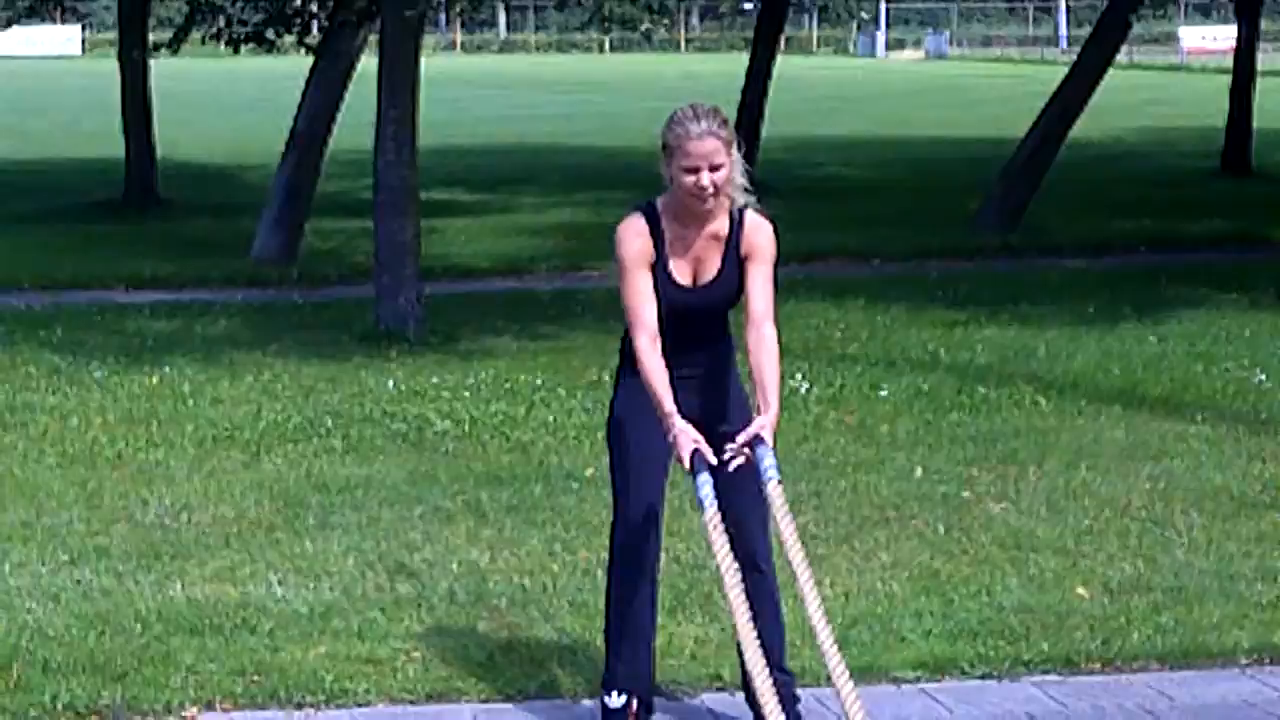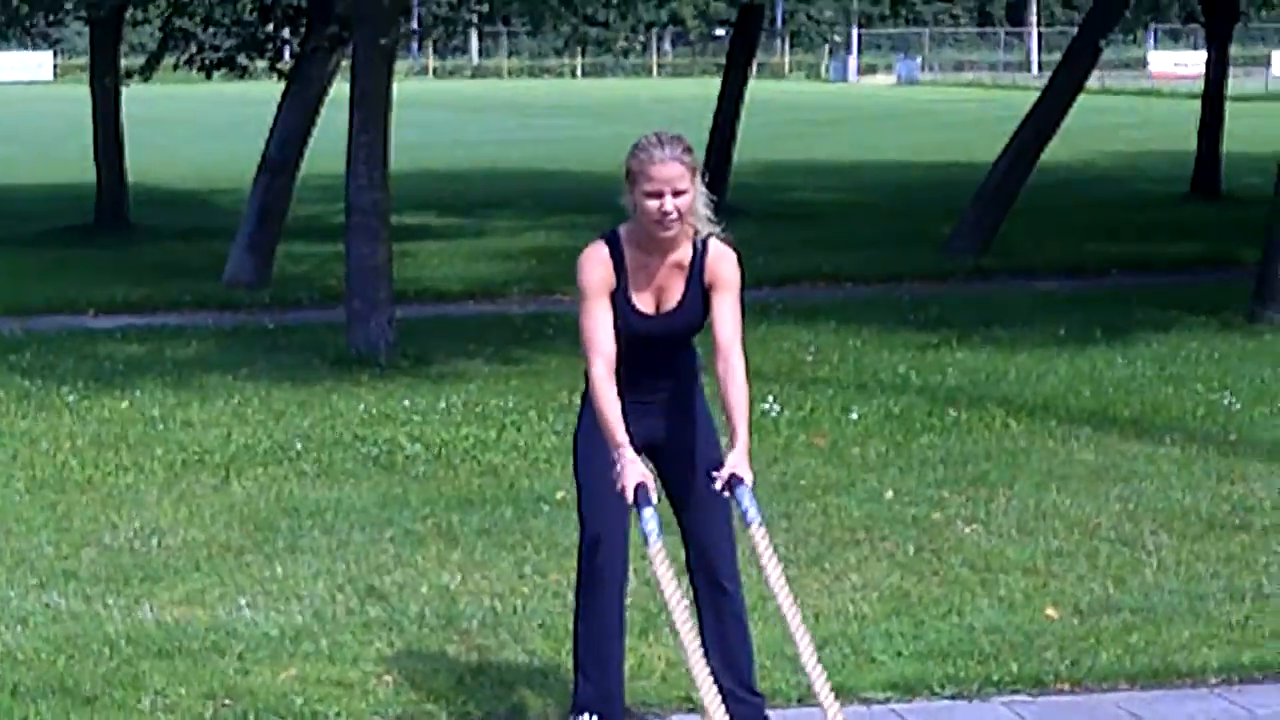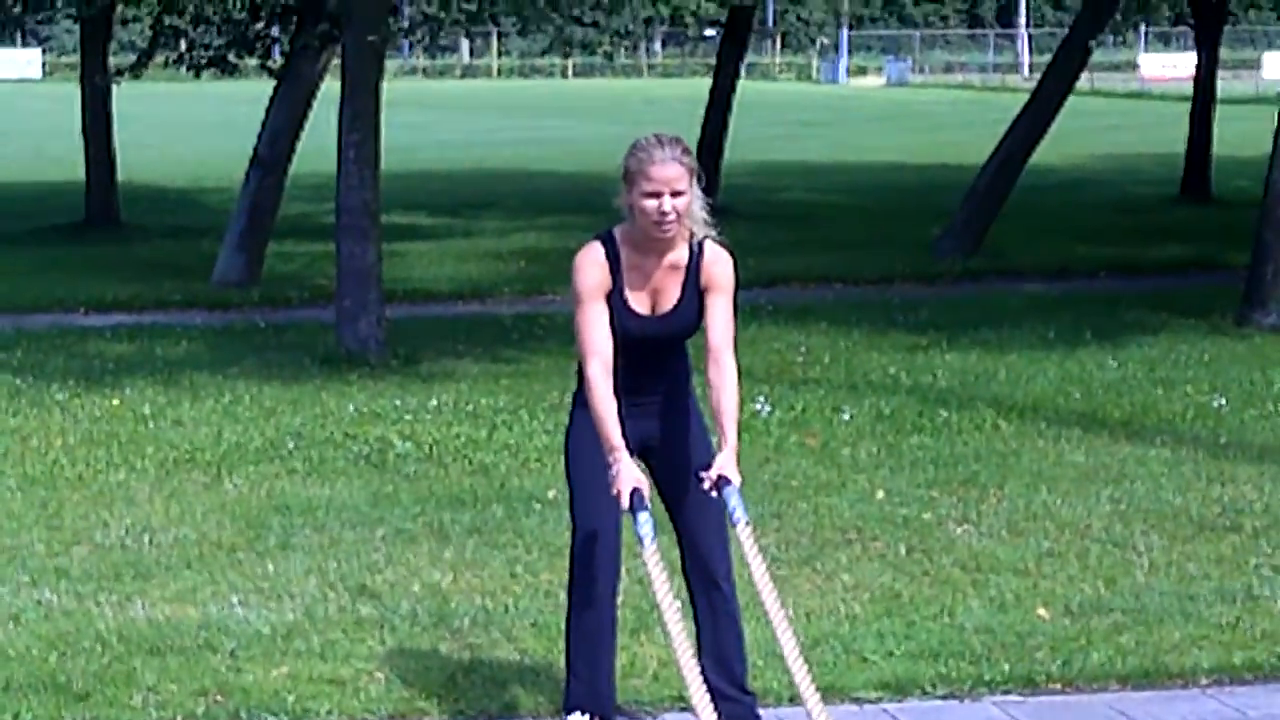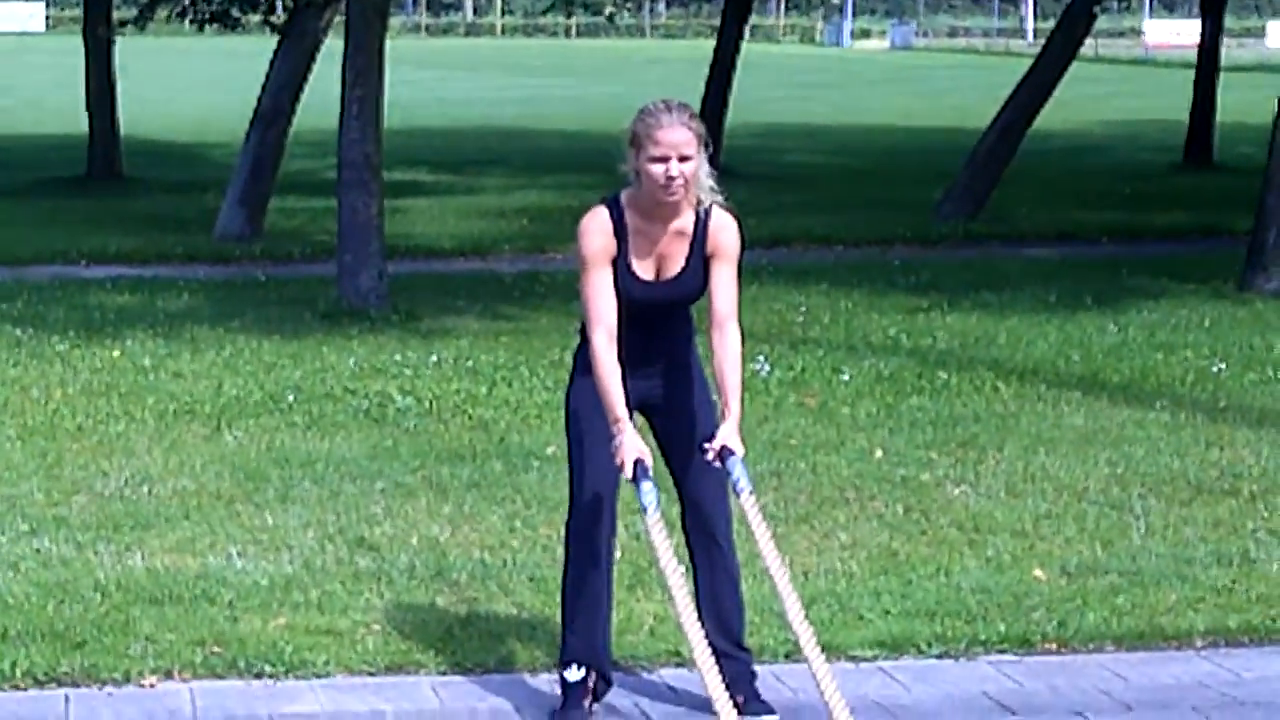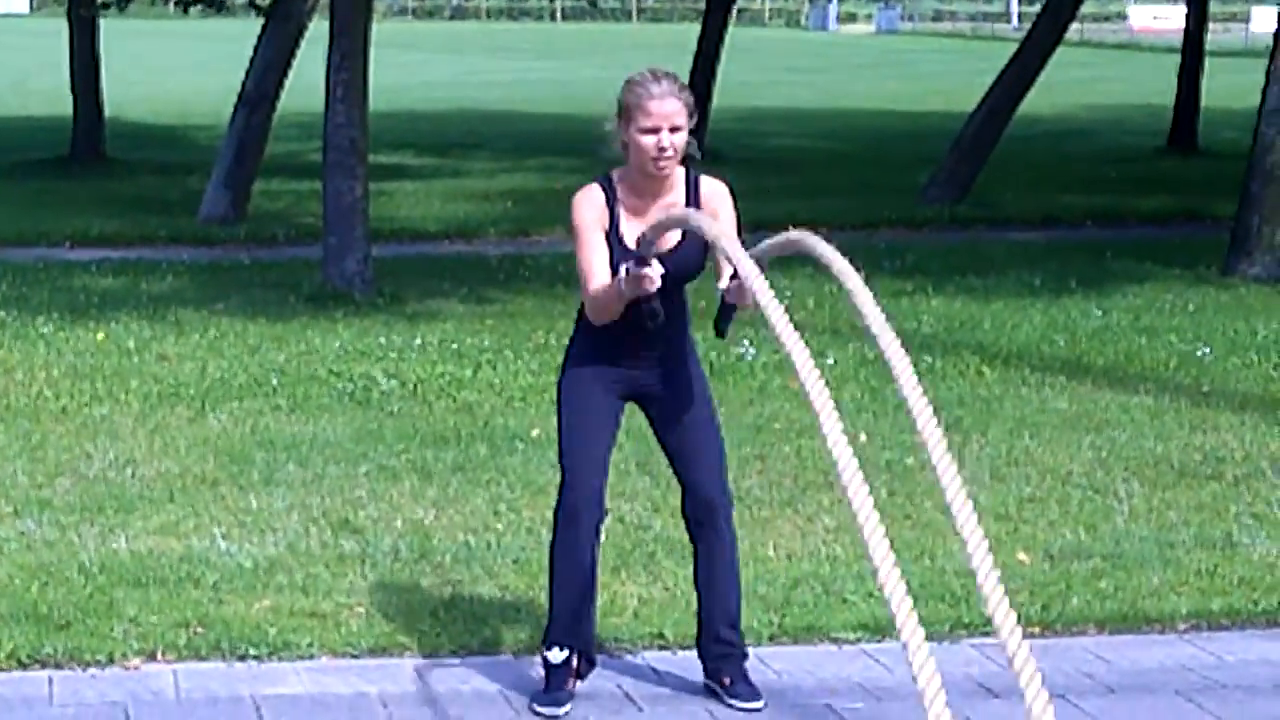
dt=0.5s
person 1, frame 1
left shoulder: (753, 230)
right shoulder: (638, 231)
left elbow: (762, 326)
right elbow: (645, 338)
left wrist: (767, 413)
right wrist: (675, 424)
left hip: (718, 387)
right hip: (646, 394)
left knee: (751, 539)
right knee: (635, 538)
person 1, frame 2
left shoulder: (717, 259)
right shoulder: (599, 260)
left elbow: (730, 355)
right elbow: (600, 365)
left wrist: (740, 446)
right wrist: (622, 452)
left hip: (682, 411)
right hip: (611, 418)
left knee: (717, 562)
right knee: (602, 562)
person 1, frame 3
left shoulder: (712, 261)
right shoulder: (595, 261)
left elbow: (721, 359)
right elbow: (596, 368)
left wrist: (728, 448)
right wrist: (619, 459)
left hip: (675, 410)
right hip: (603, 417)
left knee: (711, 561)
right knee: (594, 561)
person 1, frame 4
left shoulder: (718, 226)
right shoulder: (600, 226)
left elbow: (725, 325)
right elbow: (600, 334)
left wrist: (731, 419)
right wrist: (620, 429)
left hip: (677, 369)
right hip: (604, 376)
left knee: (711, 517)
right knee: (592, 515)
person 1, frame 5
left shoulder: (710, 195)
right shoulder: (594, 201)
left elbow: (732, 289)
right elbow: (595, 302)
left wrist: (736, 280)
right wrist: (627, 281)
left hip: (673, 360)
right hip: (597, 366)
left knee: (710, 503)
right knee: (580, 507)
left ankle: (724, 661)
right ankle: (564, 661)
